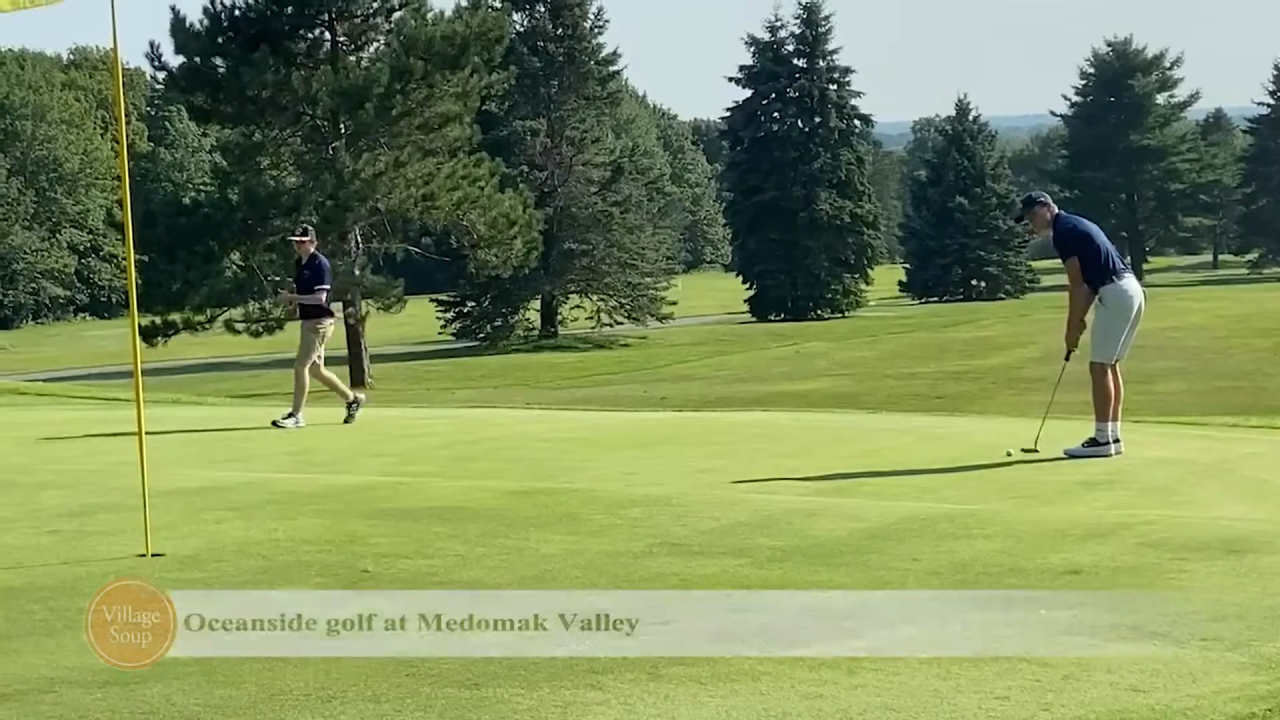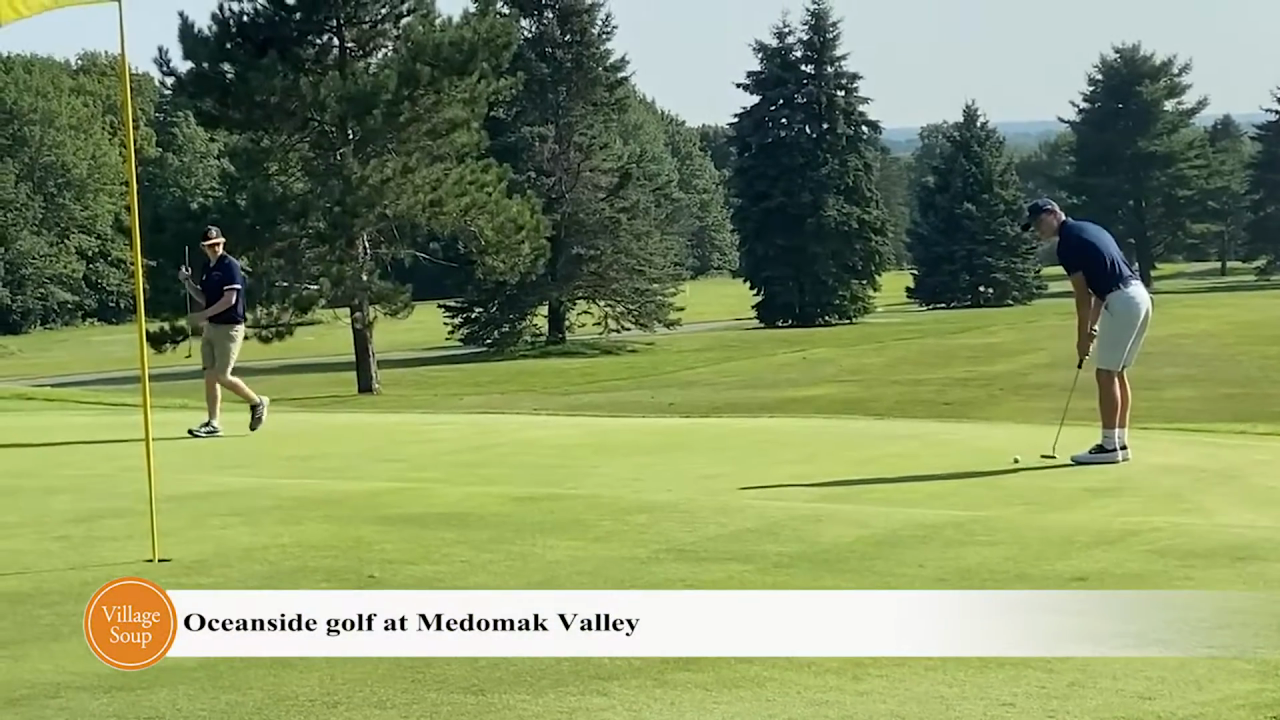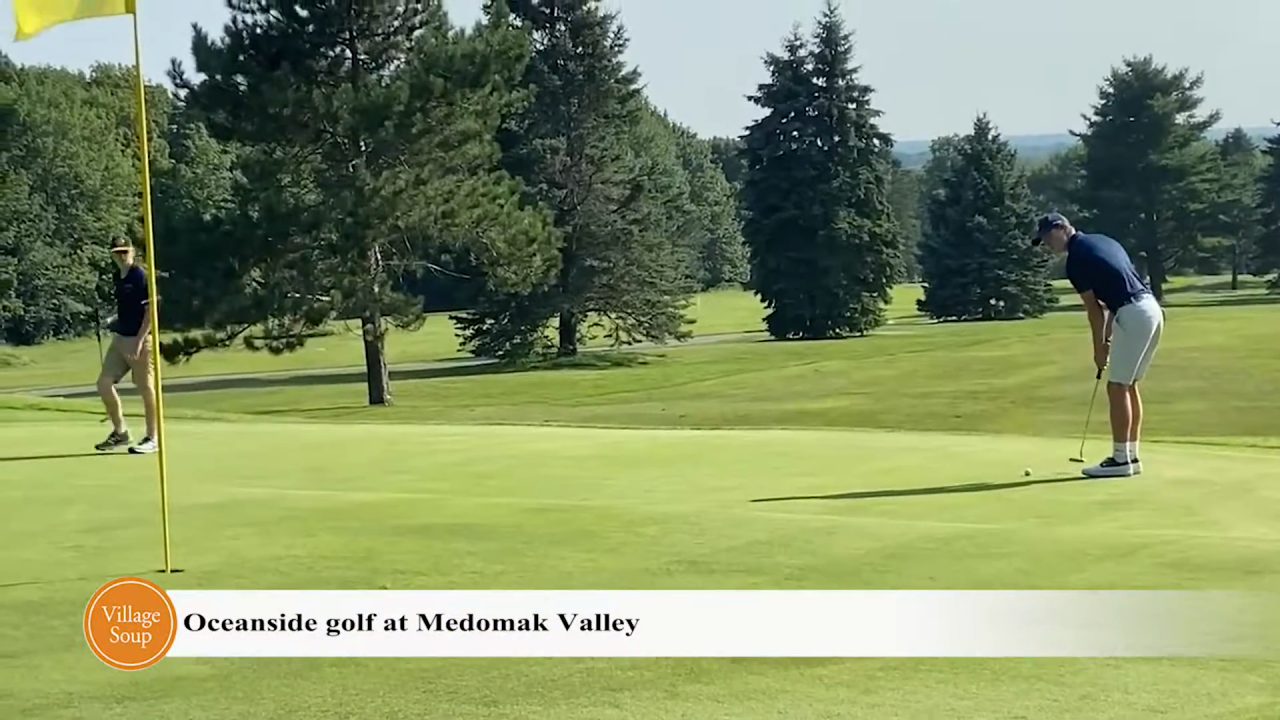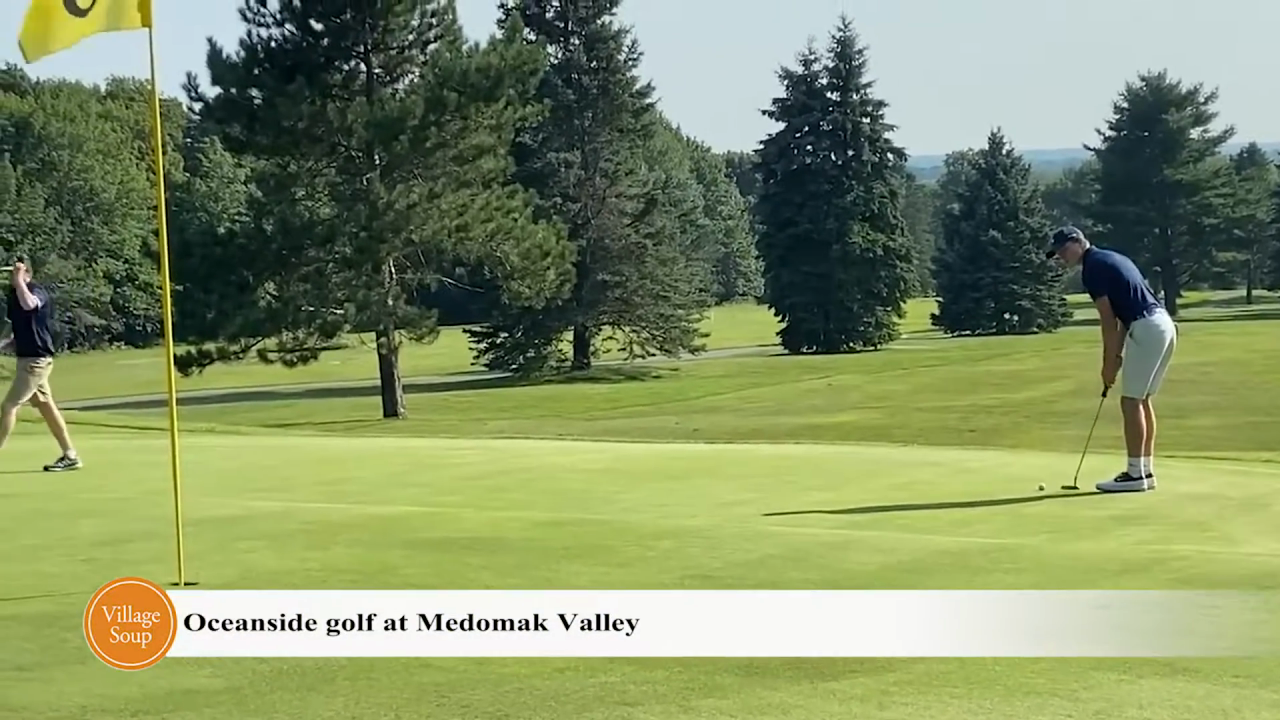
dt=0.7s
person 1, frame 1
left shoulder: (1063, 232)
right shoulder: (1076, 224)
left elbow: (1077, 284)
left wrist: (1072, 327)
right wrist: (1079, 319)
left hip: (1116, 294)
right hip: (1130, 290)
left knee: (1100, 367)
right knee: (1110, 365)
left ankle: (1102, 439)
right ankle: (1112, 436)
person 1, frame 2
left shoulder: (1067, 243)
right shoulder: (1087, 229)
left elbow: (1083, 294)
left wrist: (1082, 336)
right wrist: (1092, 325)
left hip: (1122, 302)
right hip: (1138, 296)
left knee: (1106, 374)
right knee: (1117, 372)
left ankle: (1109, 446)
right ankle: (1119, 443)
person 1, frame 3
left shoulder: (1076, 259)
right shoulder: (1100, 240)
left elbow: (1094, 309)
left wrist: (1098, 349)
right wrist: (1108, 338)
left hip: (1134, 315)
right hip: (1150, 310)
left knee: (1117, 387)
right knee: (1129, 385)
left ankle: (1121, 459)
right ankle: (1131, 456)
person 1, frame 4
left shoulder: (1092, 268)
right shoulder: (1109, 258)
left elbow: (1109, 320)
left wrist: (1108, 363)
right wrist: (1117, 355)
left hip: (1147, 329)
right hip: (1162, 324)
left knee: (1131, 401)
right knee: (1142, 400)
left ankle: (1135, 474)
right ankle: (1145, 471)
person 2, frame 1
left shoulder: (320, 264)
right shoulder: (300, 262)
left elbow: (320, 298)
left wrist: (292, 297)
right wrist: (291, 299)
left hip: (319, 323)
right hip: (305, 322)
left knee: (300, 367)
right knee: (315, 369)
left ankle: (295, 415)
right ankle: (353, 398)
person 2, frame 2
left shoulder: (230, 265)
right shoulder: (206, 267)
left elbow: (229, 299)
right elbow: (203, 298)
left wrist: (202, 315)
right wrist: (187, 282)
left hip: (230, 328)
right hip: (211, 328)
left knee: (222, 376)
right knee: (209, 376)
left ankle: (257, 402)
right ankle: (213, 423)
person 2, frame 3
left shoulder: (140, 276)
right shoulder: (118, 276)
left elbow: (150, 310)
left wrist: (139, 341)
right wrist: (114, 319)
left hip: (142, 341)
right hip: (121, 338)
left knee: (146, 389)
right knee: (104, 384)
left ankle: (151, 438)
right ankle: (120, 431)
person 2, frame 4
left shoulder: (37, 292)
left elbow: (27, 305)
left wrist: (19, 279)
left hip: (36, 361)
right hip: (25, 360)
right knee: (47, 410)
right ankle: (70, 456)
